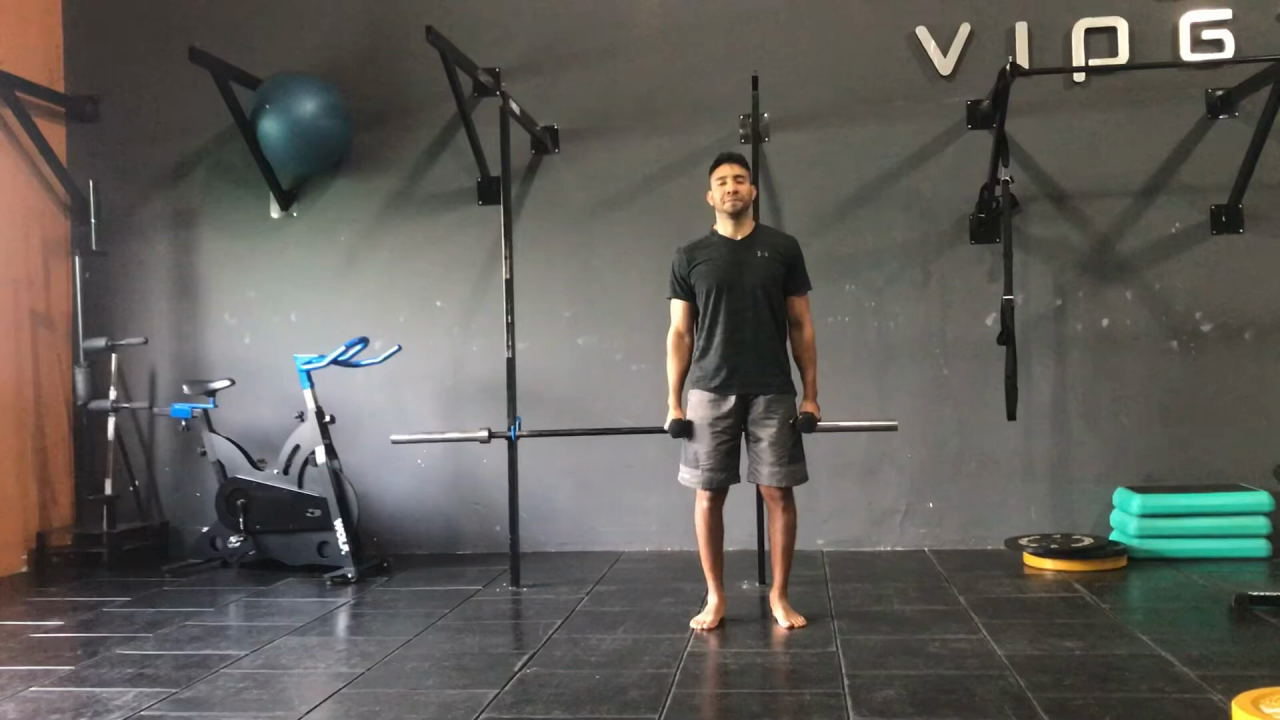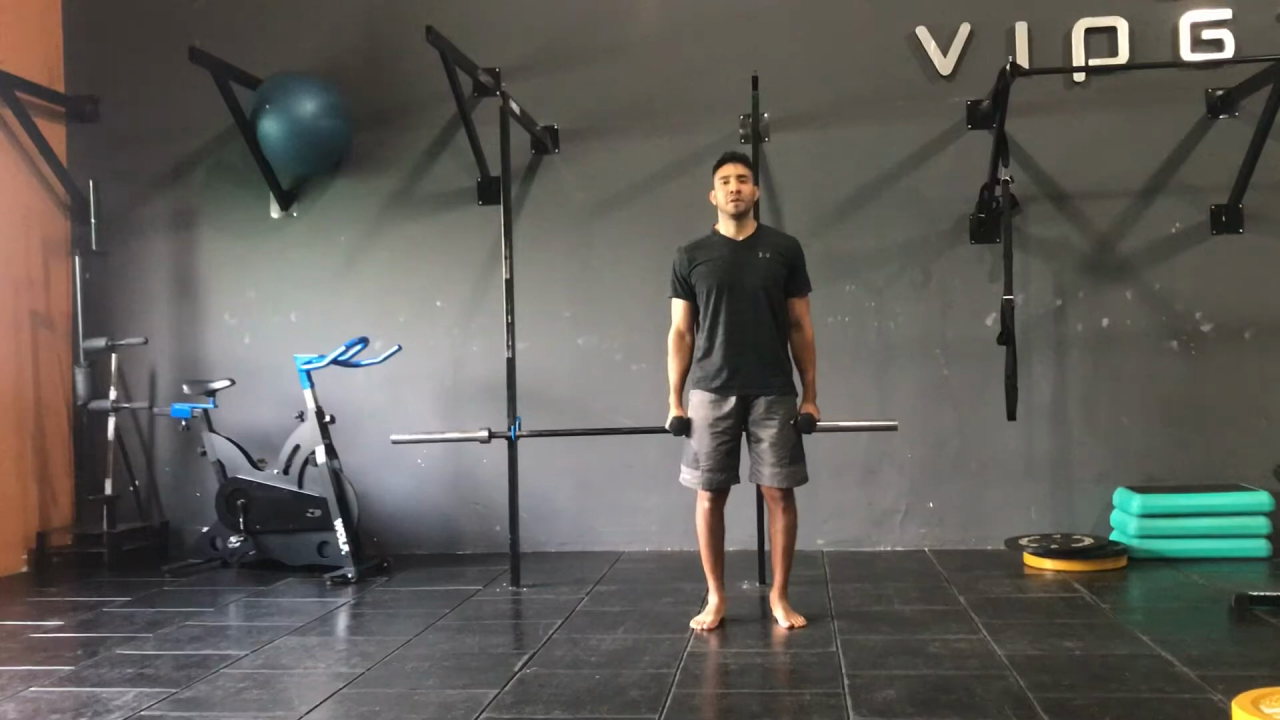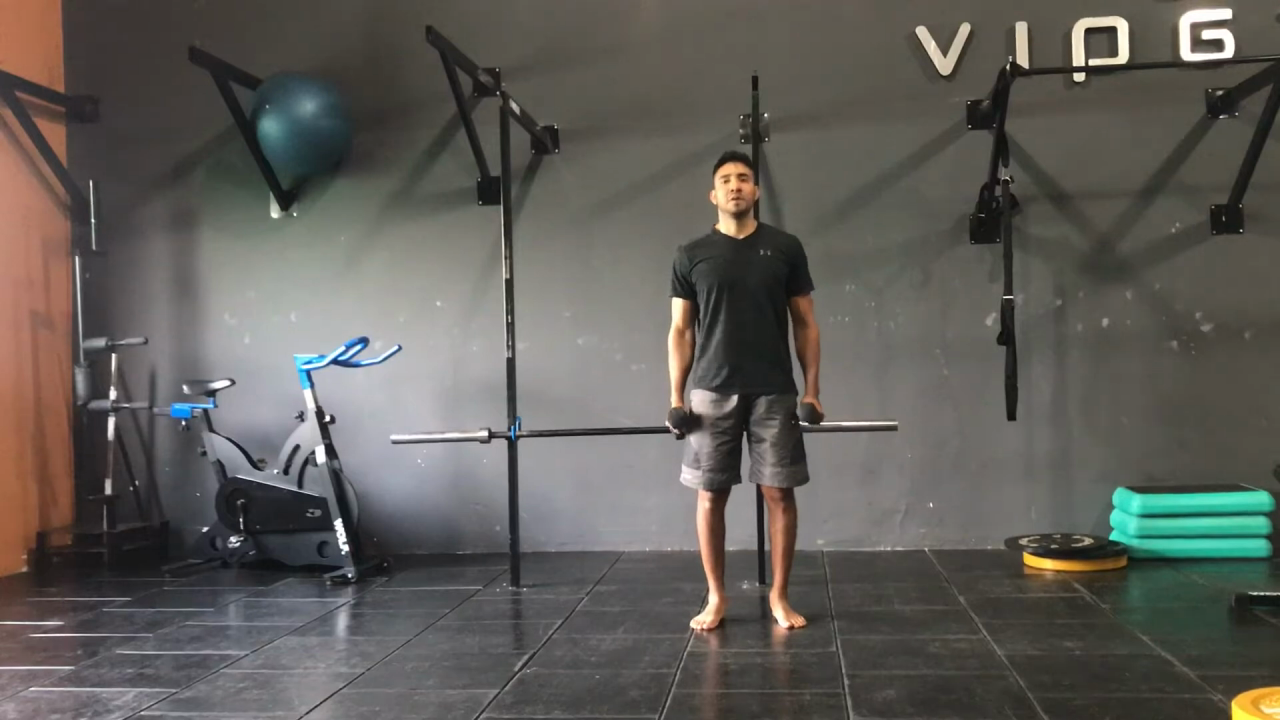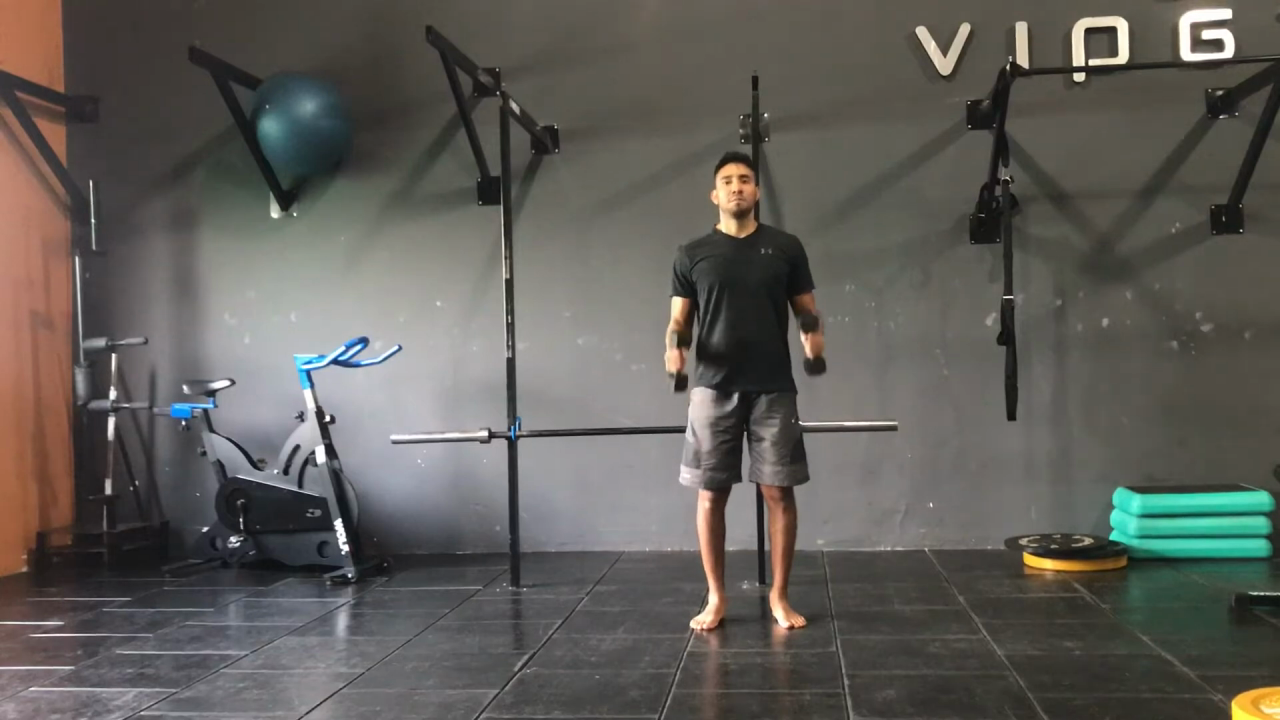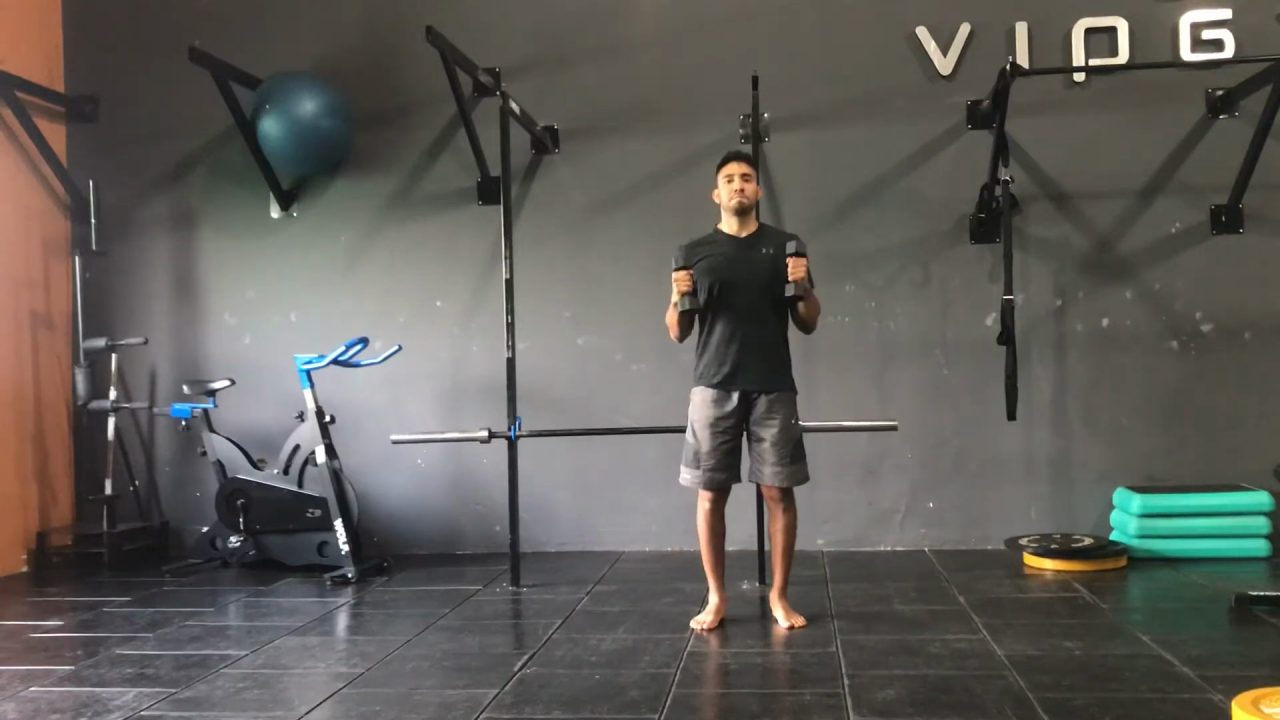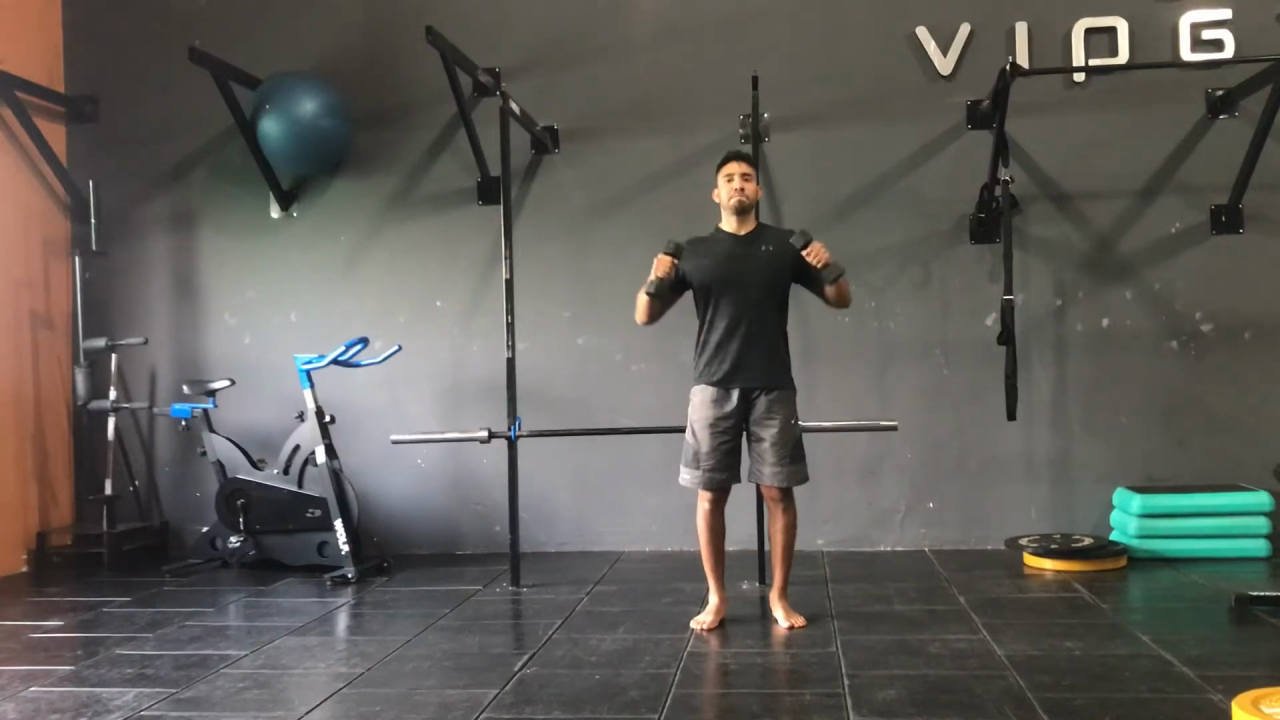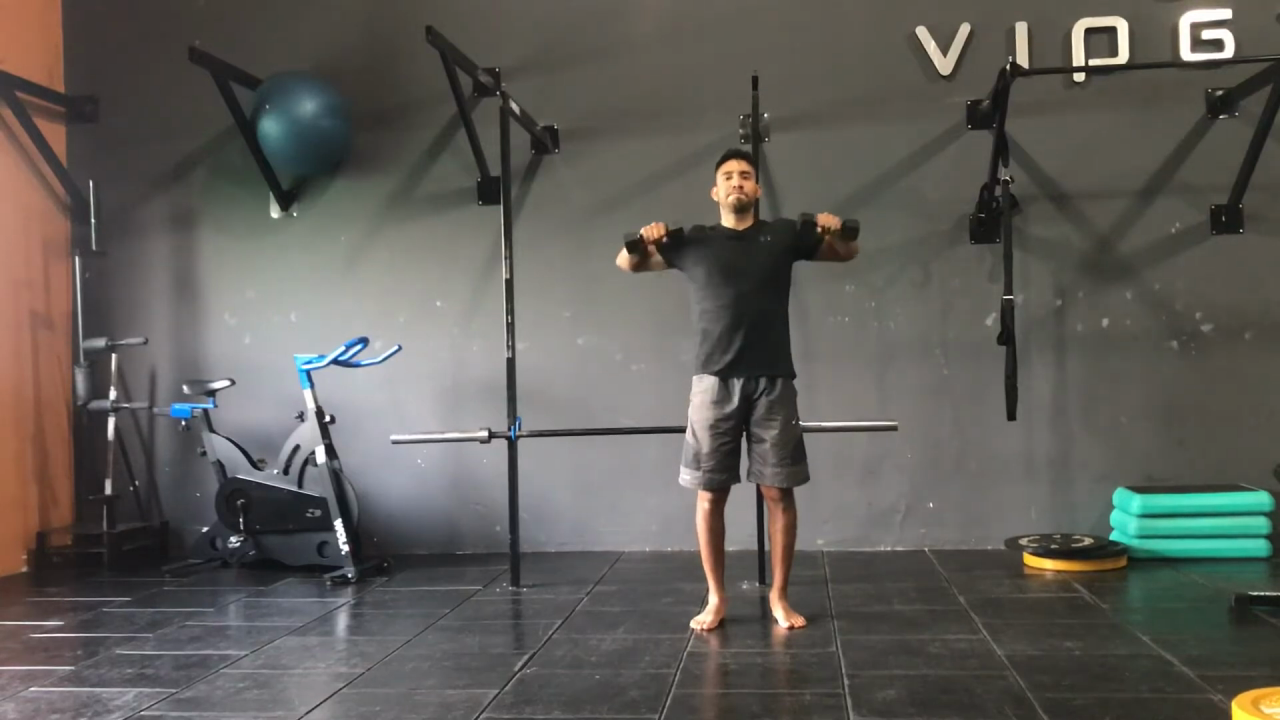
dt=0.4s
person 1, frame 1
left shoulder: (783, 248)
right shoulder: (690, 257)
left elbow: (800, 326)
right elbow: (680, 332)
left wrist: (811, 393)
right wrist: (674, 401)
left hip: (772, 393)
right hip: (710, 392)
left knee: (779, 493)
right knee: (709, 495)
left ankle: (779, 595)
right ankle: (715, 597)
person 1, frame 2
left shoulder: (785, 249)
right shoulder: (691, 257)
left elbow: (800, 327)
right elbow: (681, 332)
left wrist: (810, 395)
right wrist: (674, 400)
left hip: (773, 393)
right hip: (711, 393)
left knee: (780, 493)
right knee: (709, 495)
left ankle: (779, 595)
right ankle: (716, 597)
person 1, frame 3
left shoulder: (786, 248)
right shoulder: (692, 255)
left elbow: (805, 324)
right elbow: (681, 330)
left wrist: (812, 389)
right wrist: (676, 397)
left hip: (774, 393)
right hip: (712, 392)
left knee: (780, 493)
right knee: (710, 495)
left ankle: (779, 595)
right ankle: (716, 597)
person 1, frame 4
left shoulder: (786, 247)
right shoulder: (692, 254)
left elbow: (808, 311)
right elbow: (679, 321)
left wrist: (814, 338)
right wrist: (674, 348)
left hip: (773, 390)
right hip: (713, 390)
left knee: (780, 492)
right knee: (710, 494)
left ankle: (779, 595)
right ankle: (716, 597)
person 1, frame 5
left shoulder: (786, 246)
right shoulder: (694, 252)
left elbow: (808, 324)
right elbow: (678, 332)
left wrist: (805, 288)
right wrist: (678, 301)
left hip: (773, 389)
right hip: (714, 388)
left knee: (780, 493)
right knee: (710, 495)
left ankle: (779, 595)
right ankle: (716, 597)
person 1, frame 6
left shoulder: (786, 244)
right shoulder: (693, 251)
left elbow: (841, 300)
right elbow: (645, 316)
left wrist: (829, 268)
right wrist: (655, 283)
left hip: (773, 388)
right hip: (714, 387)
left knee: (780, 492)
right knee: (710, 494)
left ankle: (779, 596)
right ankle: (716, 598)
person 1, frame 7
left shoulder: (783, 234)
right shoulder: (693, 242)
left elbow: (847, 252)
right elbow: (628, 262)
left wrist: (836, 230)
right wrist: (640, 241)
left hip: (772, 383)
right hip: (714, 383)
left knee: (779, 492)
right knee: (710, 494)
left ankle: (779, 595)
right ankle: (716, 598)
